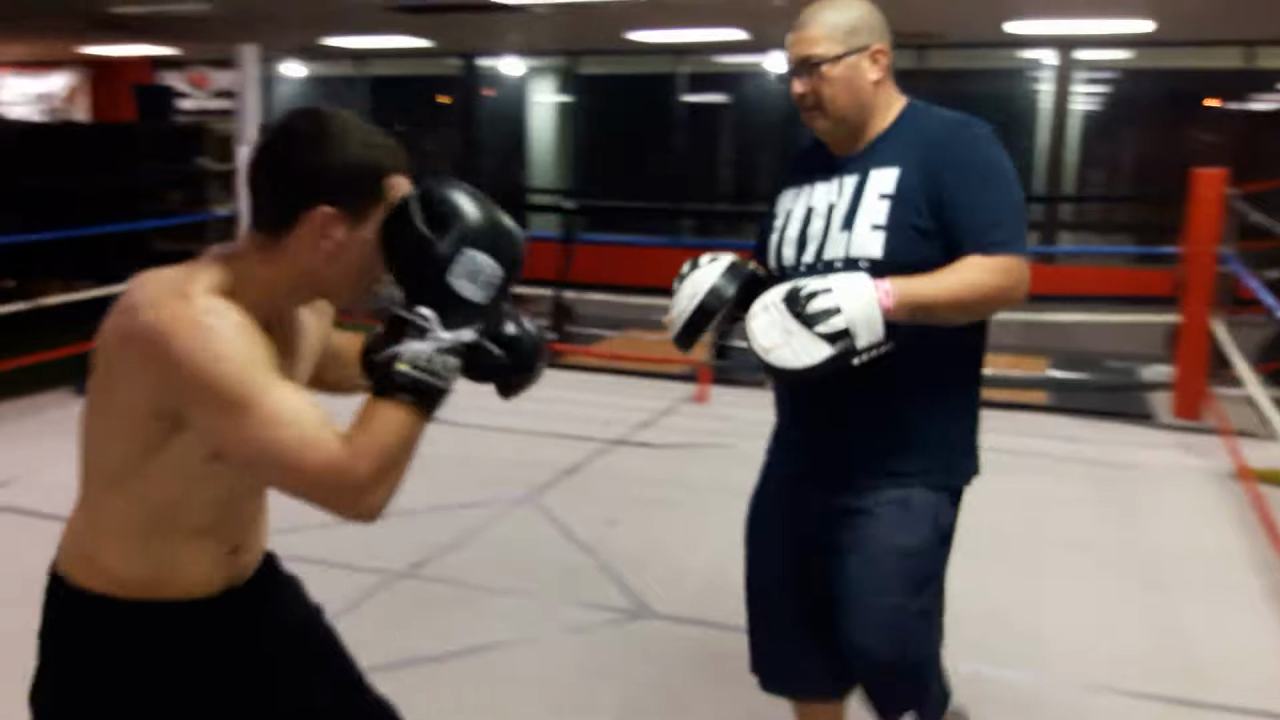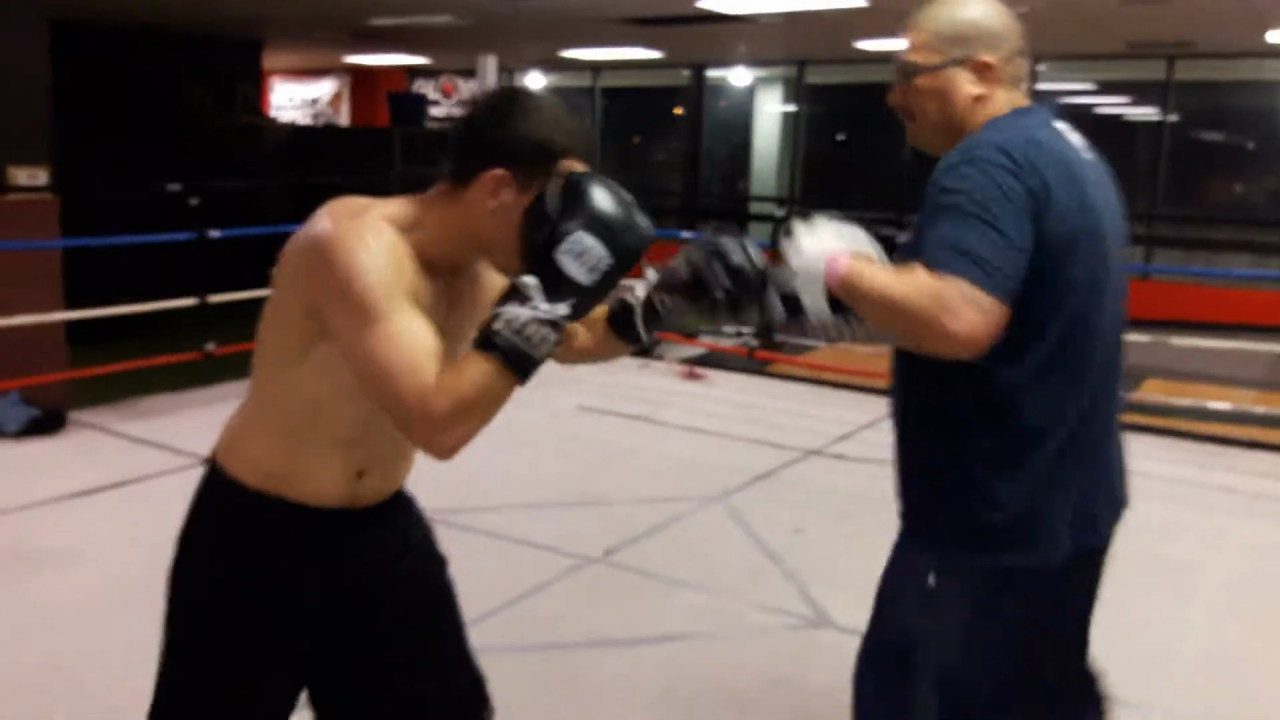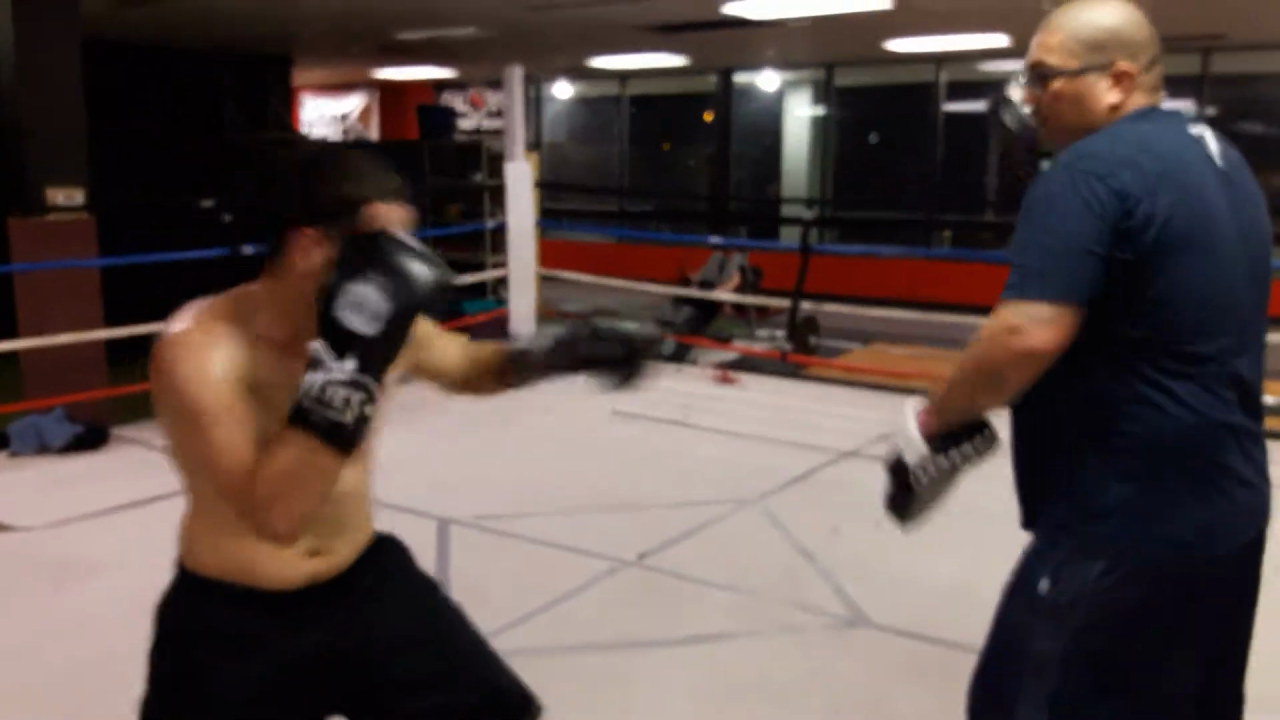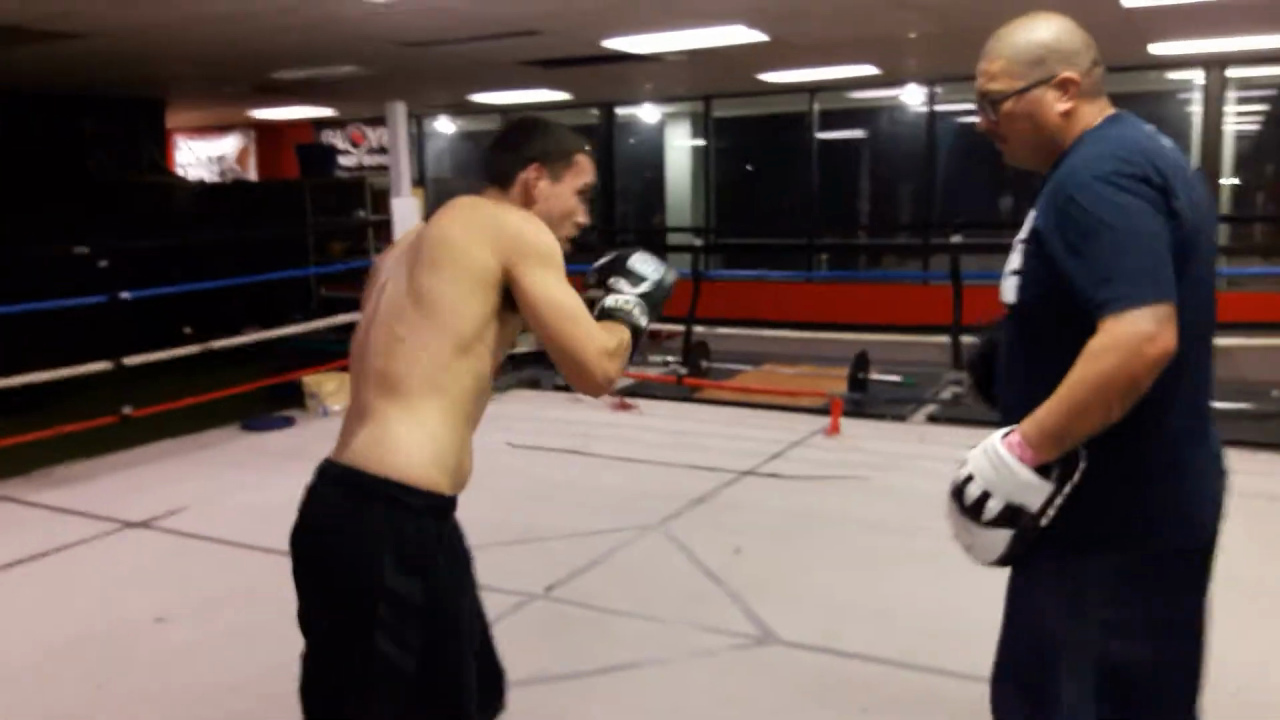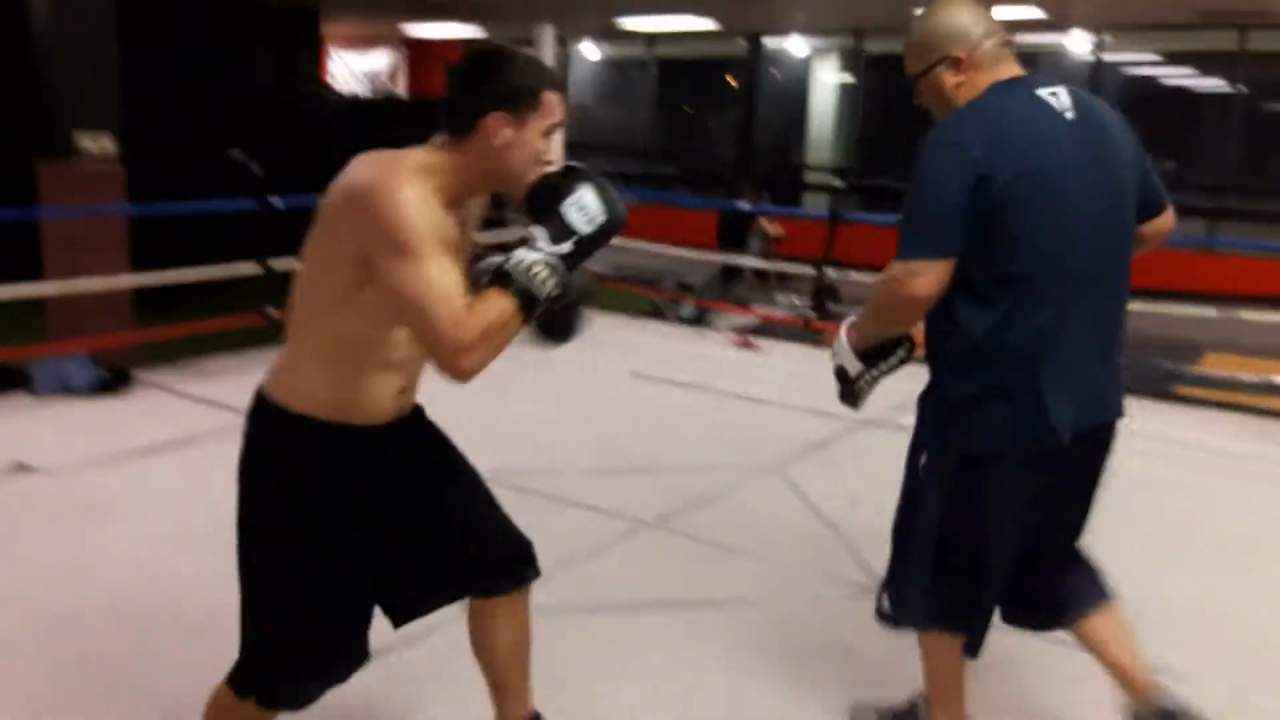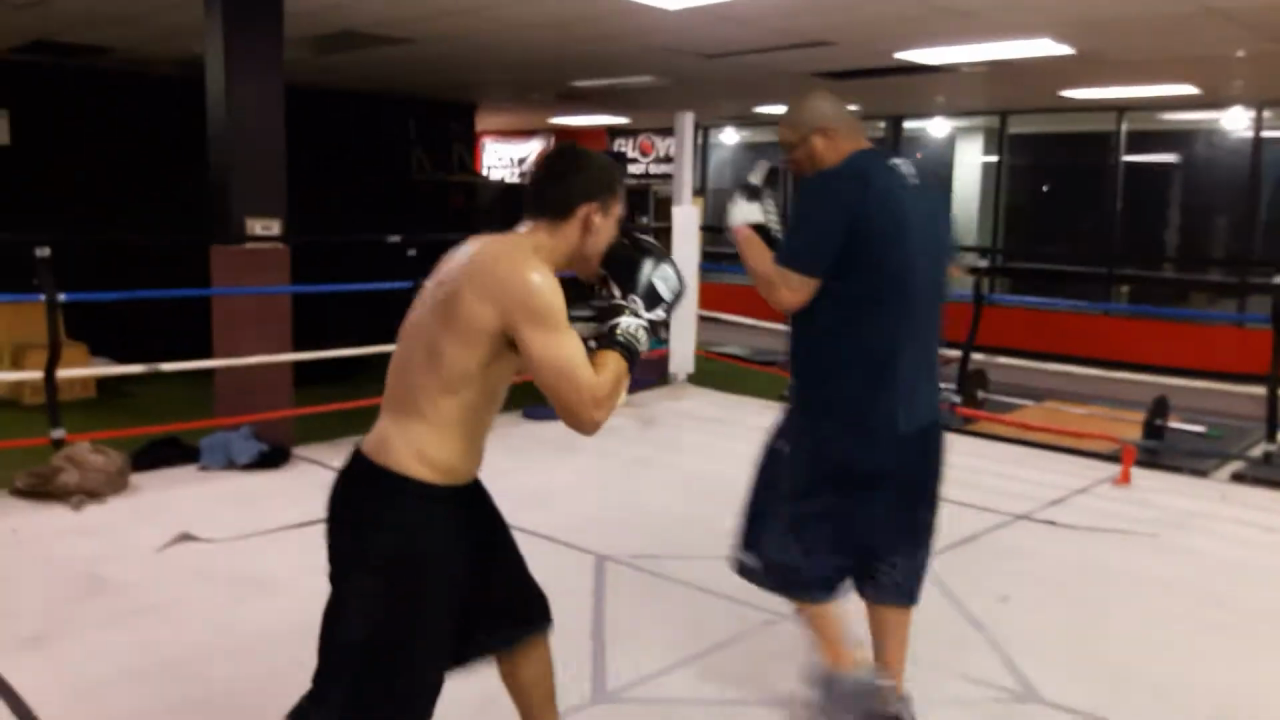
dt=0.7s
person 1, frame 1
left shoulder: (952, 146)
right shoulder: (807, 165)
left elbow: (1007, 276)
left wrist: (882, 299)
right wrist: (732, 282)
left hip: (907, 458)
right hip: (805, 449)
left knee: (886, 637)
right knee: (789, 612)
person 1, frame 2
left shoulder: (993, 164)
right shoulder: (1057, 151)
left elbow: (956, 322)
left wrist: (840, 271)
right wrist: (883, 275)
left hip: (993, 513)
right hip: (1076, 490)
person 1, frame 3
left shoulder: (1093, 171)
right shoulder: (1216, 162)
left elbow: (1029, 333)
left wrist: (935, 421)
left hip: (1129, 517)
right hip: (1225, 501)
person 1, frame 4
left shoulder: (1097, 178)
right shoulder: (1147, 154)
left elbow: (1142, 339)
left wrist: (1020, 449)
right wrist: (1024, 330)
left hip: (1109, 508)
right hip: (1169, 489)
person 1, frame 5
left shoulder: (959, 139)
right shoulder: (1101, 119)
left elbow: (918, 284)
right elbow: (1157, 225)
left wrist: (858, 338)
left hip: (990, 407)
right hip: (1086, 401)
left knee: (937, 566)
right knee: (1041, 558)
person 1, frame 6
left shoulder: (835, 190)
right shoulder: (917, 188)
left elbow: (787, 291)
right elbow: (938, 278)
left wrist: (745, 229)
left hip: (839, 410)
right hip: (914, 405)
left knee: (786, 534)
right knee: (893, 547)
person 2, frame 1
left shoulder: (295, 305)
right shoulder: (183, 324)
left elbow: (328, 364)
right elbow: (357, 486)
left wrist: (450, 335)
right wrist: (441, 314)
left hip: (245, 599)
person 2, frame 2
left shoulder: (486, 260)
right shoulder: (352, 241)
left elbow: (582, 349)
right elbow: (440, 424)
left wrist: (668, 291)
right wrist: (544, 291)
left hip: (377, 525)
right hip: (261, 534)
person 2, frame 3
left shoulder: (373, 314)
right shoulder: (198, 345)
left elbow: (463, 364)
right elbow: (276, 513)
left wrist: (558, 350)
right wrist: (347, 361)
left hip: (366, 582)
right hip: (235, 619)
person 2, frame 4
left shoulder: (437, 242)
right shoulder: (513, 228)
right elbow: (596, 371)
left wrist: (501, 369)
right wrist: (630, 298)
left hip: (407, 516)
right hip: (387, 526)
person 2, frame 5
left shoulder: (461, 194)
right shoulder: (393, 190)
right elbow: (460, 351)
left wrist: (511, 289)
right wrist: (547, 249)
left hip: (397, 429)
right hip: (306, 448)
left knee: (502, 566)
person 2, frame 6
left shoulder: (481, 252)
right shoulder: (525, 280)
right elbow: (587, 410)
right wrist: (630, 318)
left hip: (446, 494)
right hip: (397, 506)
left knee: (521, 616)
